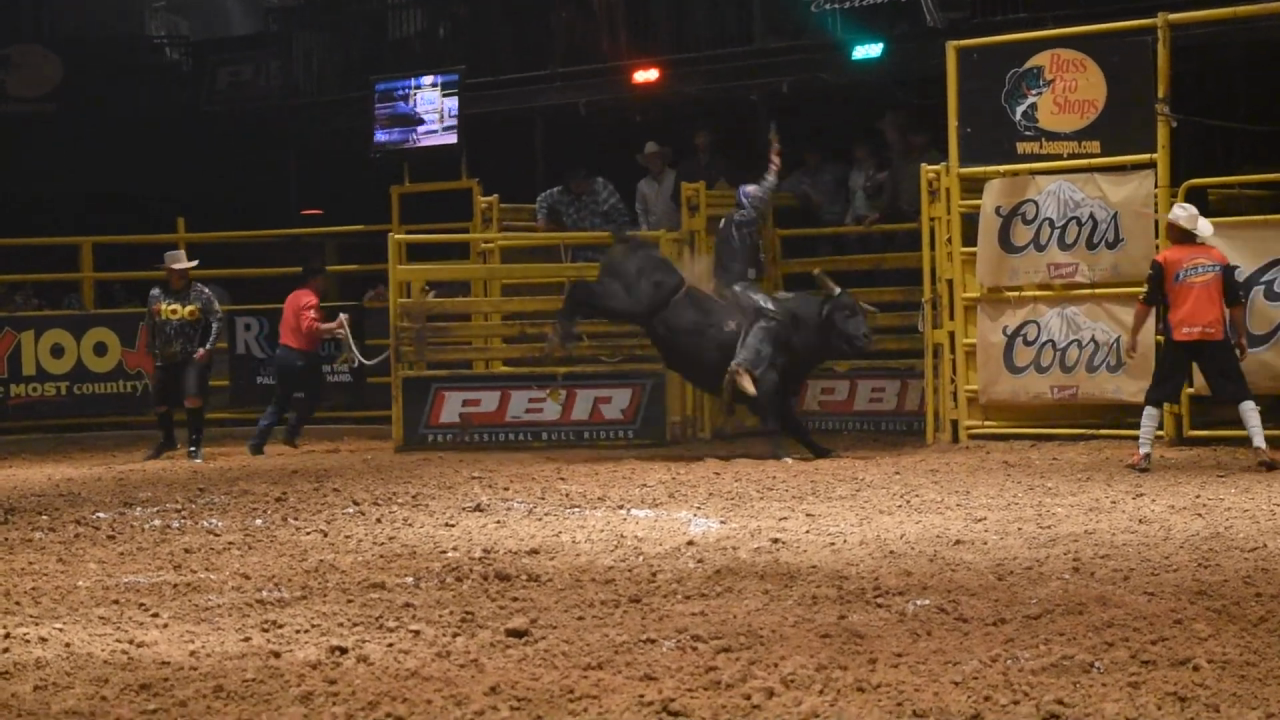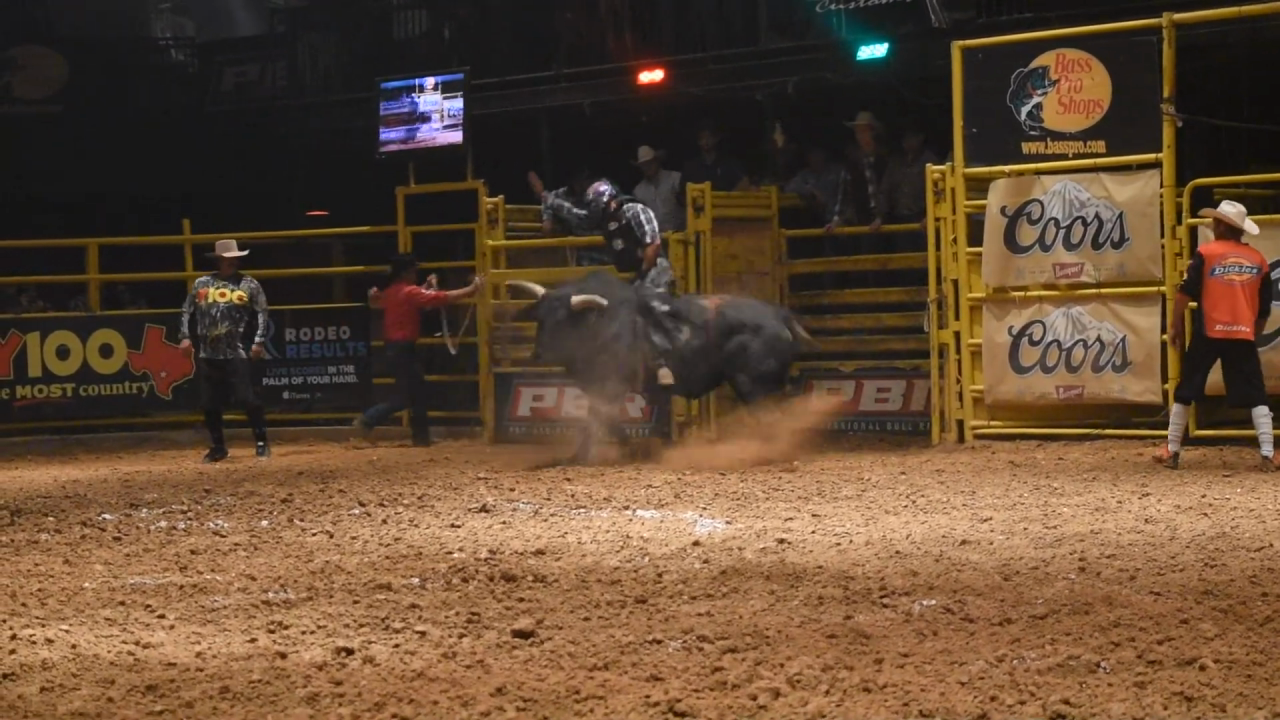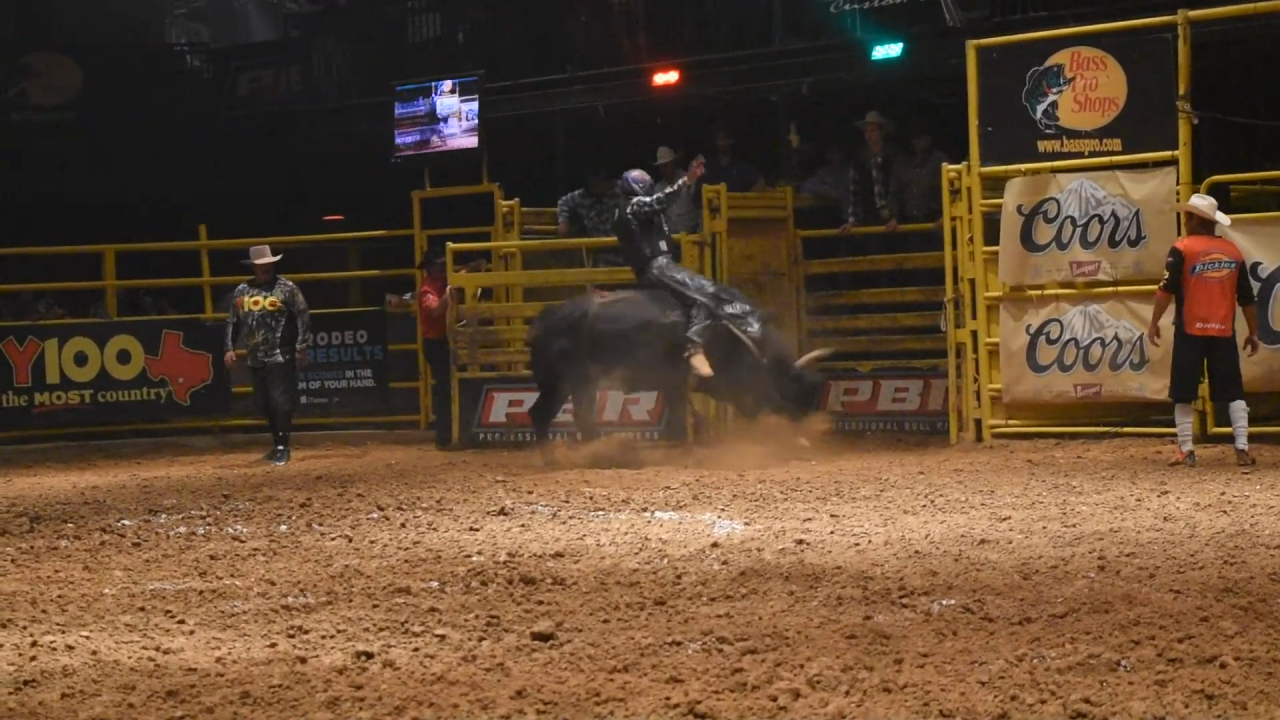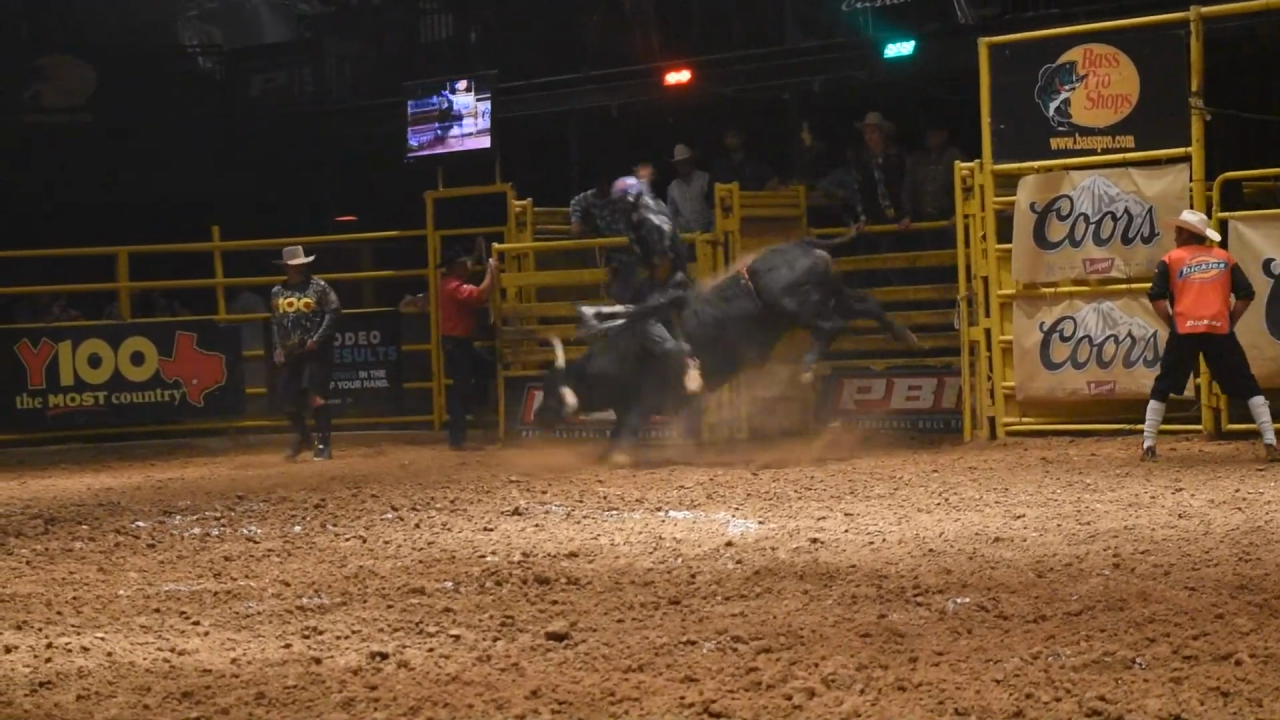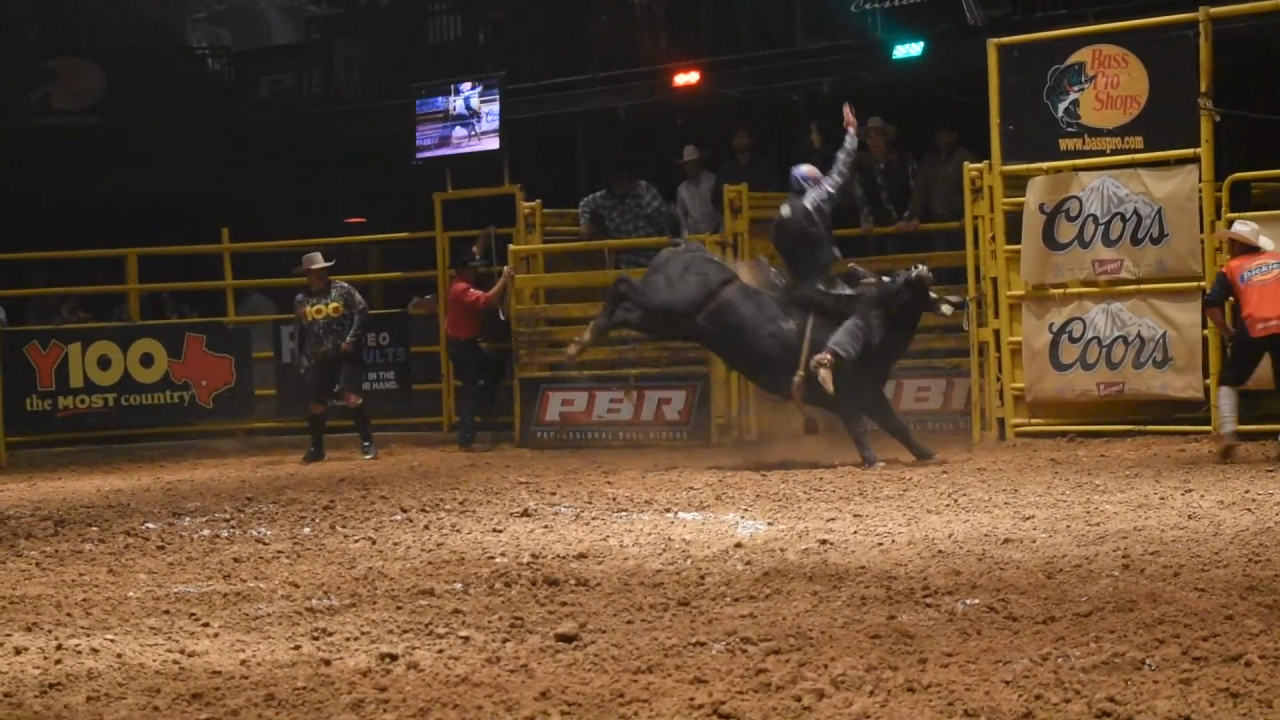
dt=0.7s
person 1, frame 1
left shoulder: (1164, 260)
right shoulder: (1217, 257)
left elbow: (1148, 301)
right elbow: (1235, 301)
left wrist: (1133, 336)
right wrist: (1240, 336)
left hip: (1179, 339)
right hip: (1216, 338)
left knee: (1156, 396)
right knee: (1240, 392)
left ankle: (1143, 453)
person 1, frame 2
left shoulder: (1205, 252)
right shoulder: (1259, 260)
left elbow: (1185, 292)
right elbow: (1264, 310)
left wrist: (1175, 326)
right wrist: (1253, 336)
left hip: (1208, 334)
right hip: (1243, 336)
left knee: (1185, 391)
right knee: (1256, 396)
left ankle: (1171, 450)
right ankle: (1267, 455)
person 1, frame 3
left shoulder: (1182, 248)
right shoulder: (1233, 251)
left elbow: (1167, 289)
right elbow: (1247, 298)
left wrist: (1154, 323)
right wrist: (1252, 333)
left hip: (1189, 330)
right hip: (1223, 332)
left knee: (1183, 392)
right knee: (1233, 391)
left ankle: (1186, 450)
right ankle: (1243, 449)
person 1, frame 4
left shoulder: (1170, 259)
right shoulder: (1224, 257)
left elbow: (1156, 296)
right elbow: (1246, 294)
left wrist: (1172, 323)
right wrist: (1230, 322)
left hip: (1184, 331)
right hip: (1220, 330)
left knee: (1162, 388)
right knee: (1247, 386)
left ankle: (1148, 446)
person 1, frame 5
left shoulder: (1230, 270)
left elbow: (1212, 305)
left wrist: (1228, 333)
left hip: (1253, 332)
left knee: (1229, 379)
left ankle: (1228, 435)
person 2, frame 1
left shoulder: (745, 226)
right shoulder: (741, 219)
right elbow: (761, 201)
right wrist: (773, 170)
left hip: (739, 287)
right hip: (738, 288)
right knee: (771, 318)
right ankle: (741, 368)
person 2, frame 2
left shoulder: (635, 211)
right shoulder: (606, 218)
left elbow: (654, 243)
left wrist: (644, 272)
right wrist: (548, 198)
left hip: (657, 269)
right hip: (641, 274)
left knee: (650, 306)
left ankle: (662, 364)
person 2, frame 3
left shoulder: (623, 216)
right shoulder: (636, 206)
right elbow: (660, 201)
right wrist: (687, 180)
left hip: (657, 268)
right hip: (659, 268)
right knee: (706, 295)
right ankle: (695, 351)
person 2, frame 4
left shoulder: (652, 220)
right shoulder: (645, 206)
left elbow: (664, 255)
left wrist: (659, 279)
right wrist: (641, 181)
left hip: (671, 280)
right hip: (661, 277)
left knee: (646, 322)
left ankle: (688, 362)
person 2, frame 5
left shoulder: (783, 216)
right shoulder: (810, 204)
right elbow: (840, 173)
right wrist: (850, 131)
left hip: (798, 286)
right hip: (817, 283)
right knee: (861, 316)
right ankle: (826, 358)
person 3, frame 1
left shoulder: (201, 293)
right shoulder: (155, 295)
left elbow: (217, 320)
right elbow: (150, 324)
left wrist: (208, 347)
right wrist: (151, 350)
left hip: (194, 358)
right hip: (165, 360)
left knee: (193, 399)
right knee: (160, 402)
left ankle: (194, 447)
right ankle: (168, 440)
person 3, frame 2
left shoulder: (250, 284)
right shoulder: (201, 283)
left elbow: (262, 314)
right elbow: (186, 312)
left wrist: (259, 341)
right wrist: (185, 336)
left hip: (238, 352)
right hip: (209, 353)
left knee: (248, 399)
right knee: (210, 404)
left ankle: (261, 443)
right ankle: (218, 447)
person 3, frame 3
left shoulder: (286, 288)
right shoulder: (241, 291)
left elbow: (302, 316)
right elbow: (232, 322)
left wrist: (302, 346)
right wrist: (229, 348)
left hip: (281, 356)
right hip: (255, 358)
left knee: (281, 401)
right knee: (266, 404)
left ankle: (283, 448)
right ankle: (279, 446)
person 3, frame 4
left shoulder: (319, 287)
right shoulder: (277, 292)
left elbow: (334, 312)
right elbow: (275, 322)
left wrist: (317, 339)
right wrist: (277, 346)
left hip: (315, 351)
right hip: (289, 354)
left knee: (315, 395)
right knee: (289, 399)
left ankle: (323, 444)
right ankle: (303, 437)
person 3, frame 5
left shoulder: (343, 290)
right shoulder: (301, 300)
left elbow: (362, 312)
right elbow: (299, 332)
left wrist: (351, 339)
right wrist: (301, 359)
left hip: (346, 355)
right hip: (318, 359)
left knee: (351, 397)
right knee: (315, 402)
left ankle: (367, 442)
right ankle: (316, 448)
person 4, frame 1
left shoulder: (294, 296)
right shoulder: (311, 300)
right elbow: (311, 328)
left wrist: (331, 331)
right wrist: (336, 325)
left hip: (282, 353)
right hip: (302, 357)
left knee: (278, 404)
right knee: (311, 397)
left ankle: (256, 442)
right ankle: (291, 432)
person 4, frame 2
left shoulder: (390, 292)
right shoulder: (409, 292)
right elbow: (444, 298)
left wrist: (427, 285)
right wrist: (472, 289)
left hip: (395, 347)
right hip: (401, 349)
left knee: (415, 392)
right knee: (408, 395)
left ankle: (420, 436)
right ankle: (367, 421)
person 4, frame 3
left shoulder: (444, 283)
right shoulder: (427, 290)
right elbow: (434, 311)
left wrist: (471, 269)
right wrist: (447, 298)
left hip: (446, 342)
right hip: (436, 345)
left knee: (446, 389)
right knee: (444, 390)
right ankle: (443, 439)
person 4, frame 4
left shoulder: (453, 280)
right shoulder: (455, 286)
left elbow: (471, 265)
right elbow: (481, 295)
left wrist: (478, 252)
right wrist: (491, 271)
left hip: (461, 341)
right hip: (456, 343)
left knee: (485, 368)
right knee: (461, 386)
right ankle: (457, 439)
person 4, frame 5
left shoulder: (463, 283)
right shoulder: (461, 289)
left elbow: (473, 255)
right elbow: (487, 301)
left wrist: (485, 238)
right wrist: (504, 279)
left hip: (468, 343)
right hip: (461, 345)
left knee: (495, 368)
right knee: (470, 388)
left ankle: (486, 407)
right ankle: (466, 440)
